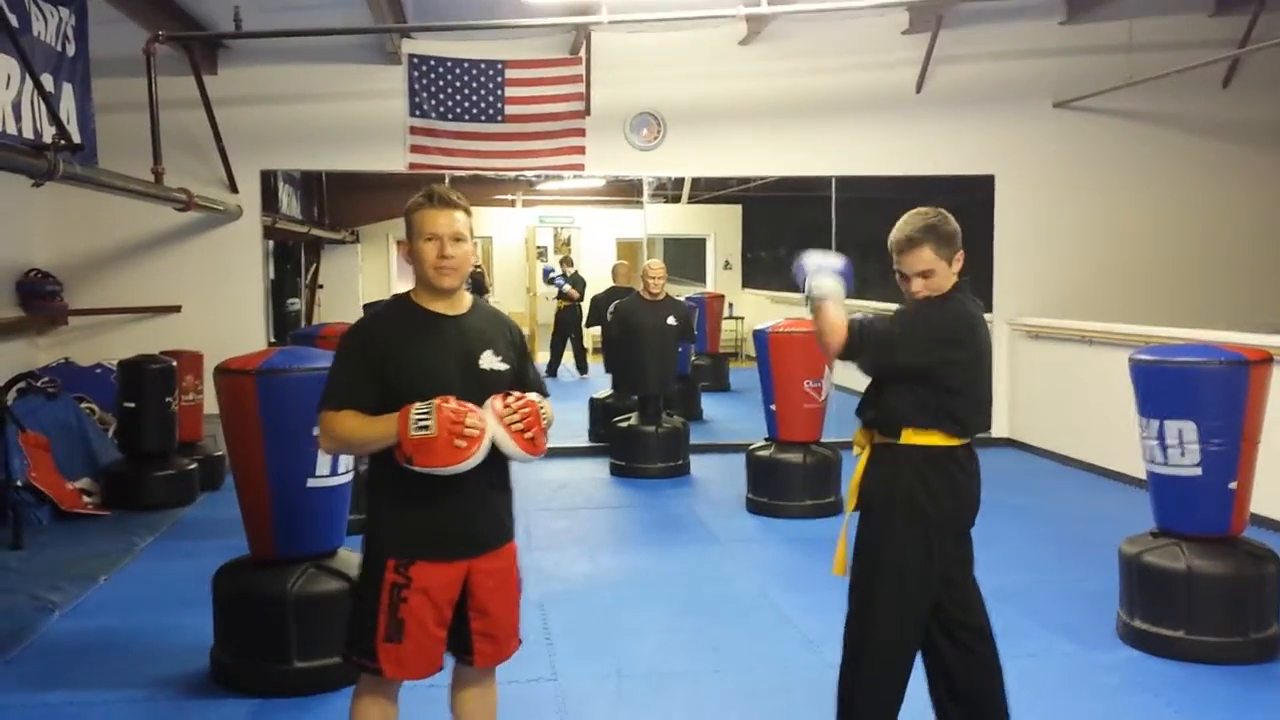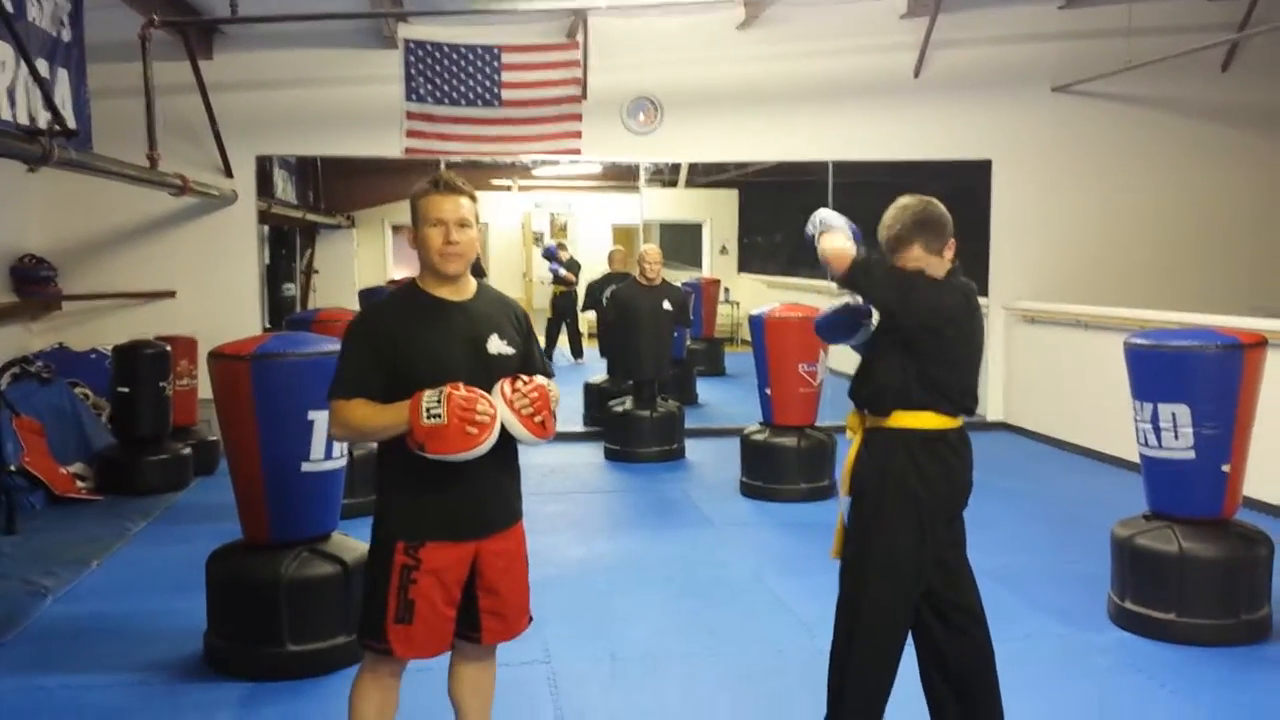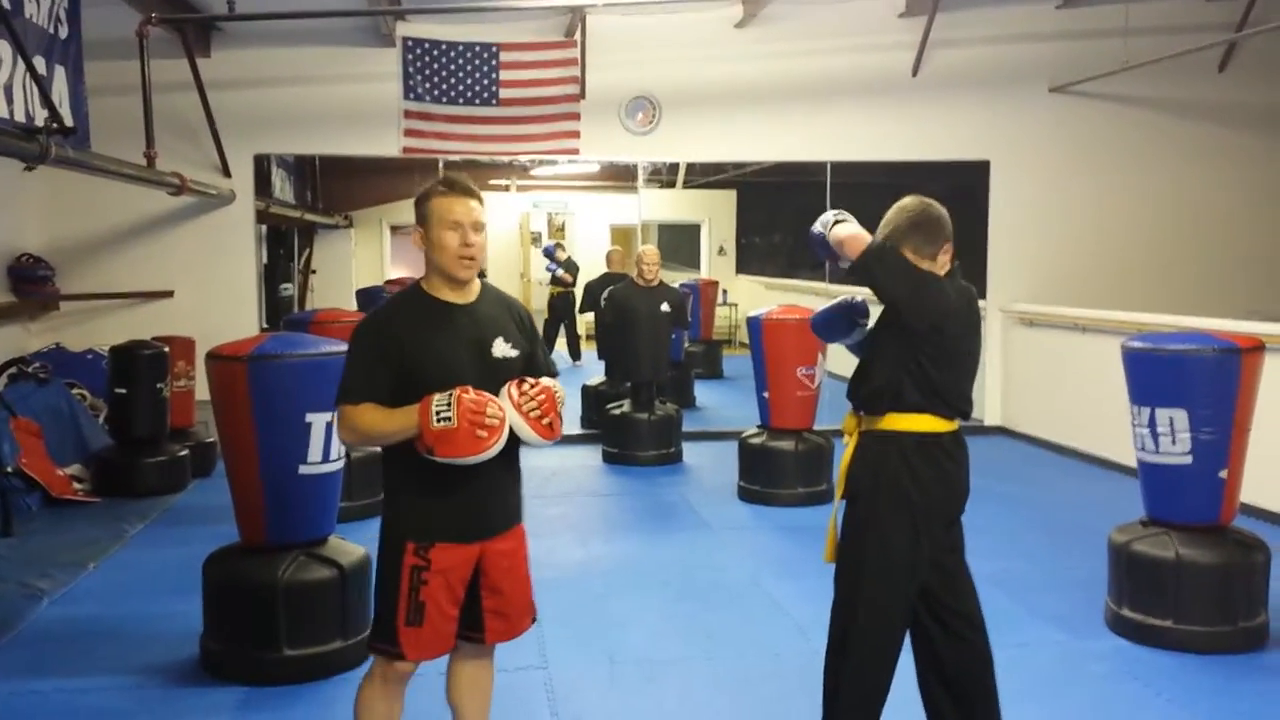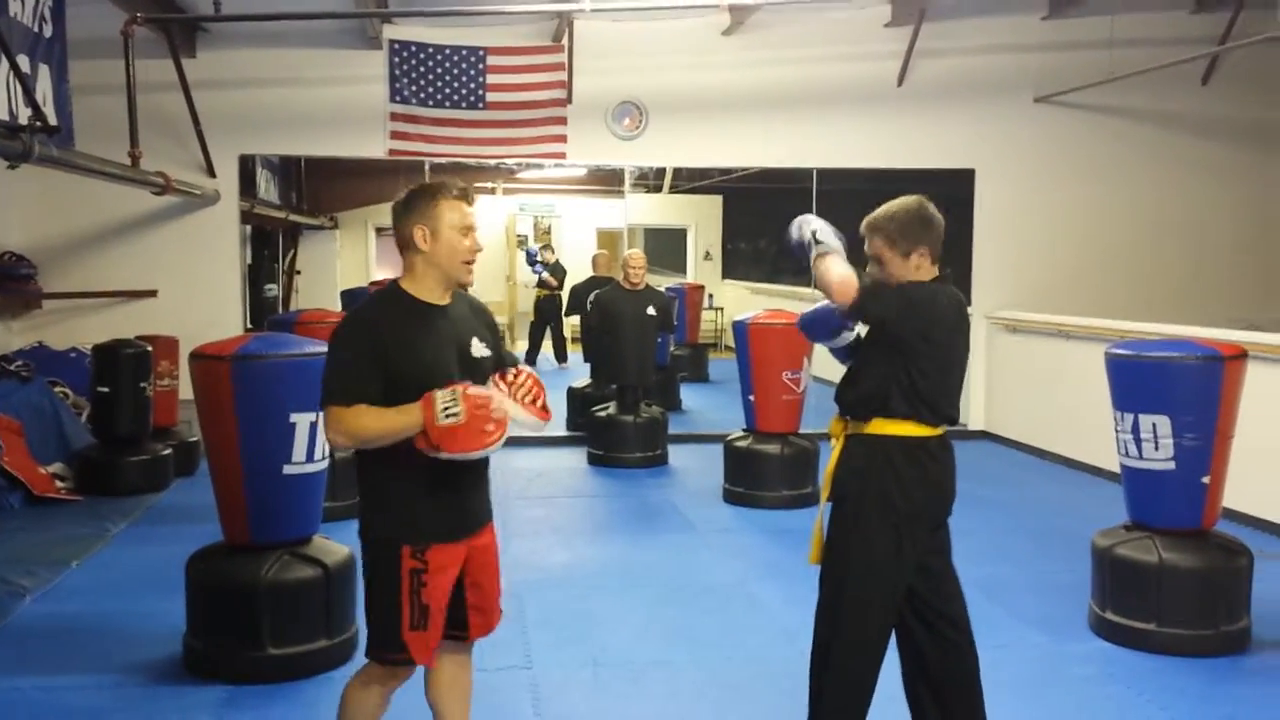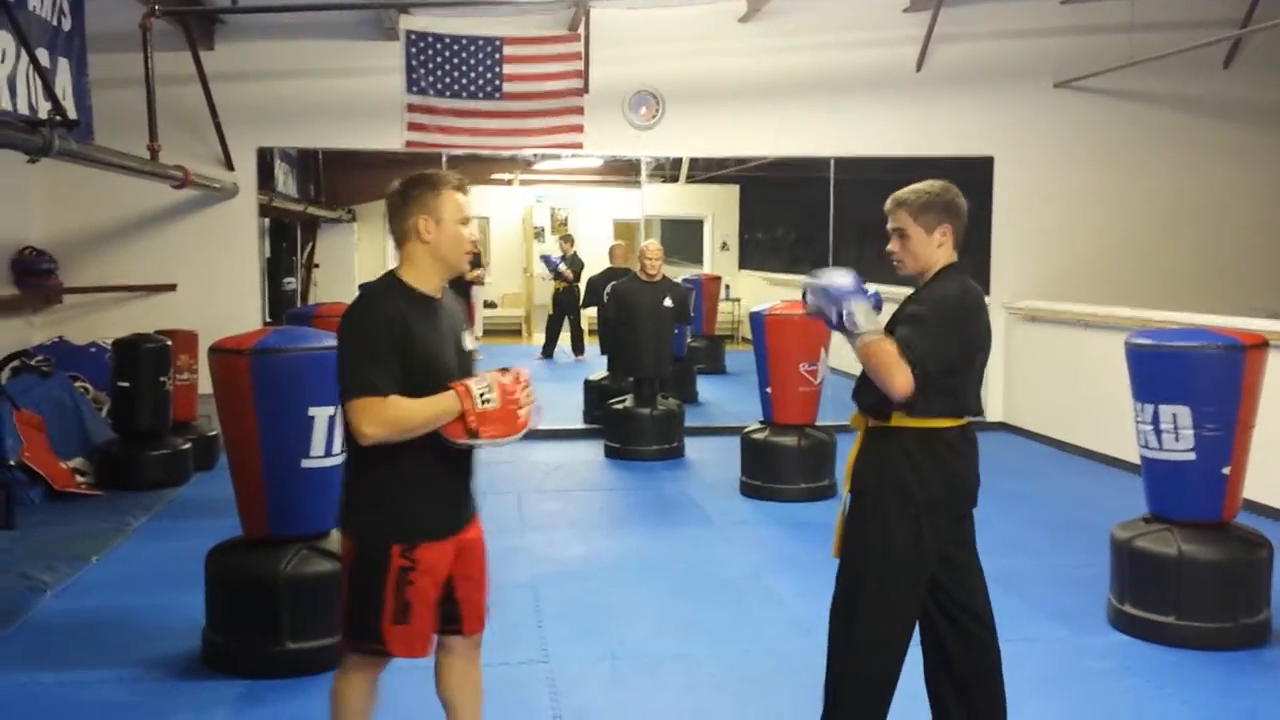
dt=0.2s
person 1, frame 1
left shoulder: (501, 329)
right shoulder: (375, 333)
left elbow: (538, 408)
right elbow: (332, 431)
left wrist: (535, 417)
right wrist: (405, 423)
left hip: (491, 535)
right hip: (407, 543)
left knee: (480, 663)
right knee: (383, 673)
person 1, frame 2
left shoulder: (507, 312)
right shoulder: (382, 320)
right elbow: (343, 419)
left wrist: (540, 401)
right wrist: (415, 412)
left hip: (497, 516)
right hip: (416, 525)
left knee: (480, 642)
right knee: (388, 654)
person 1, frame 3
left shoulder: (510, 312)
right shoulder: (388, 323)
left elbow: (546, 388)
right elbow: (352, 424)
left wrist: (545, 400)
right wrist: (424, 415)
left hip: (498, 518)
right hip: (423, 526)
left knee: (478, 643)
right knee: (398, 659)
person 1, frame 4
left shoulder: (474, 314)
right shoulder: (369, 323)
left elbow: (510, 383)
right elbow: (342, 427)
left wrist: (522, 394)
right wrist: (428, 412)
left hip: (470, 516)
right hip: (405, 527)
left knee: (457, 641)
right knee: (397, 659)
person 1, frame 5
left shoulder: (450, 306)
right shoulder: (376, 313)
right elbow: (371, 422)
left wrist: (506, 394)
right wrist: (464, 401)
left hip: (454, 511)
right hip: (394, 522)
left knee: (463, 636)
right knee: (369, 651)
person 2, frame 1
left shoulder: (943, 320)
right shoulder: (951, 316)
left elbow: (837, 341)
right elbow: (903, 382)
left wrist: (822, 278)
right wrist: (871, 343)
left hip: (916, 483)
right hip: (935, 478)
left knee: (881, 624)
right knee: (953, 617)
person 2, frame 2
left shoulder: (940, 299)
right shoulder: (942, 299)
left elbow: (839, 256)
right elbow: (901, 359)
left wrist: (829, 225)
right wrist: (858, 330)
left hip: (908, 464)
right hip: (925, 459)
left knee: (873, 607)
right knee: (944, 598)
person 2, frame 3
left shoulder: (940, 300)
right shoulder: (944, 300)
left elbow: (851, 243)
right elbow: (900, 362)
left wrist: (834, 223)
right wrist: (854, 333)
left hip: (903, 467)
right hip: (924, 463)
left knee: (867, 610)
right knee: (942, 602)
person 2, frame 4
left shoulder: (928, 307)
right shoulder: (933, 305)
left elbow: (843, 288)
right elbow: (884, 363)
left wrist: (819, 238)
right wrist: (842, 337)
left hip: (889, 472)
right hip: (914, 467)
left knee: (852, 613)
right knee: (929, 605)
person 2, frame 5
left shoulder: (946, 302)
right shoulder: (955, 296)
left elbow: (898, 381)
right elbow: (908, 365)
left wrist: (854, 316)
right wrist: (856, 316)
left hip: (911, 466)
right hip: (938, 462)
left knee: (869, 609)
right knee: (954, 601)
